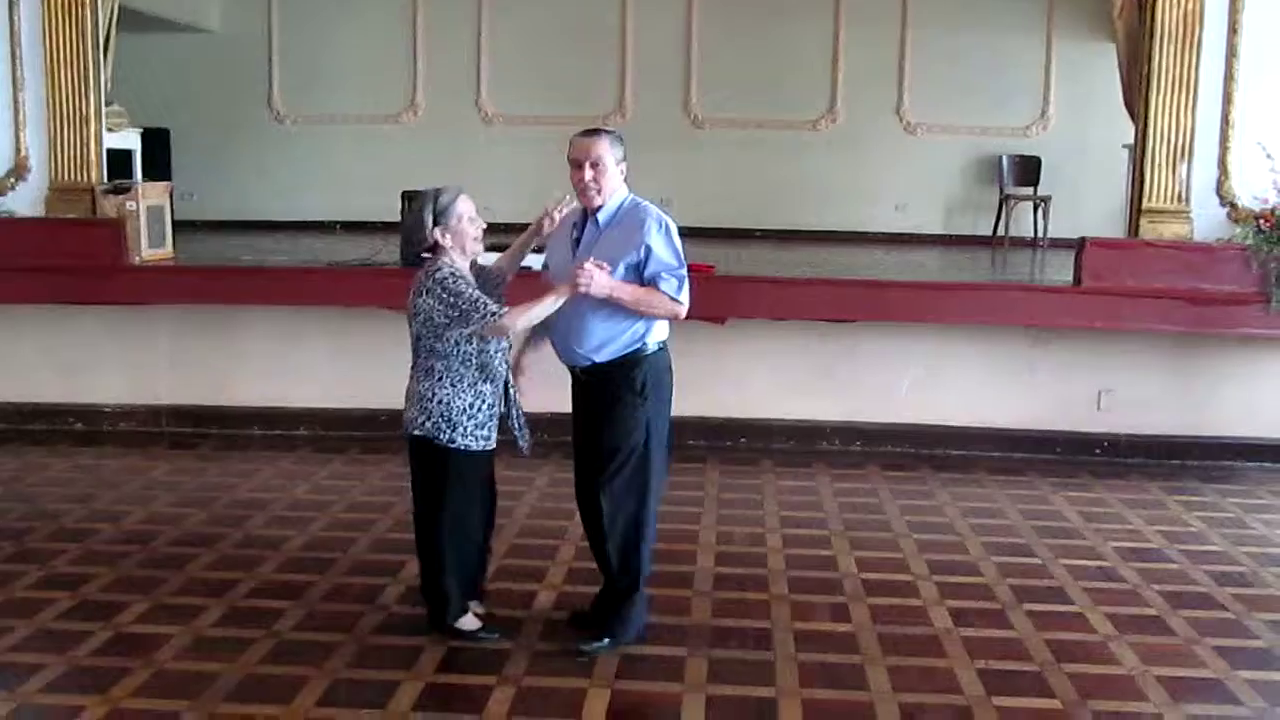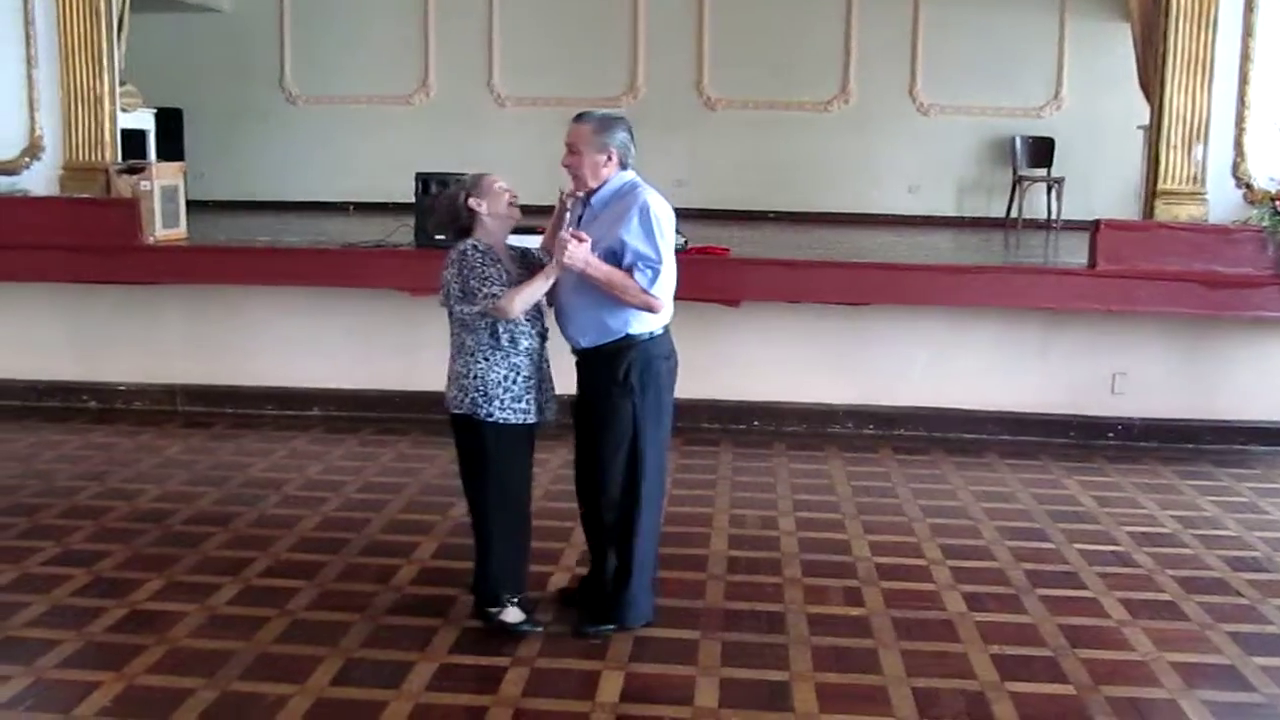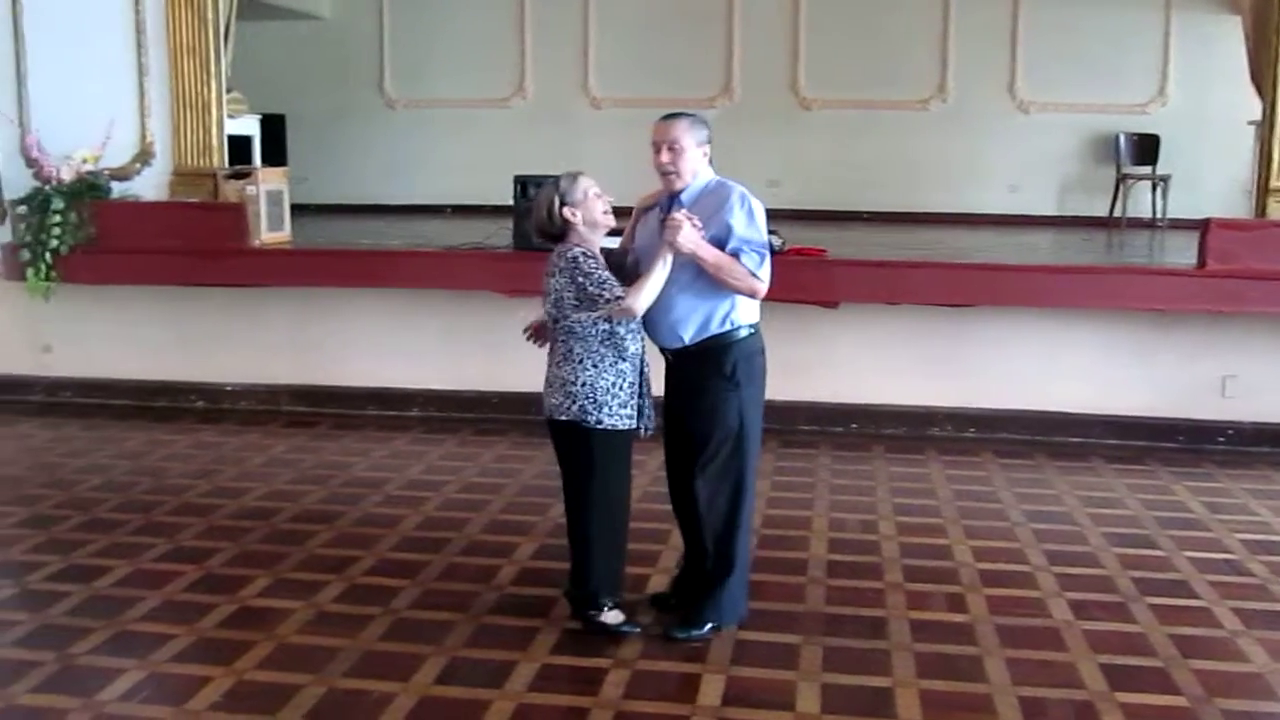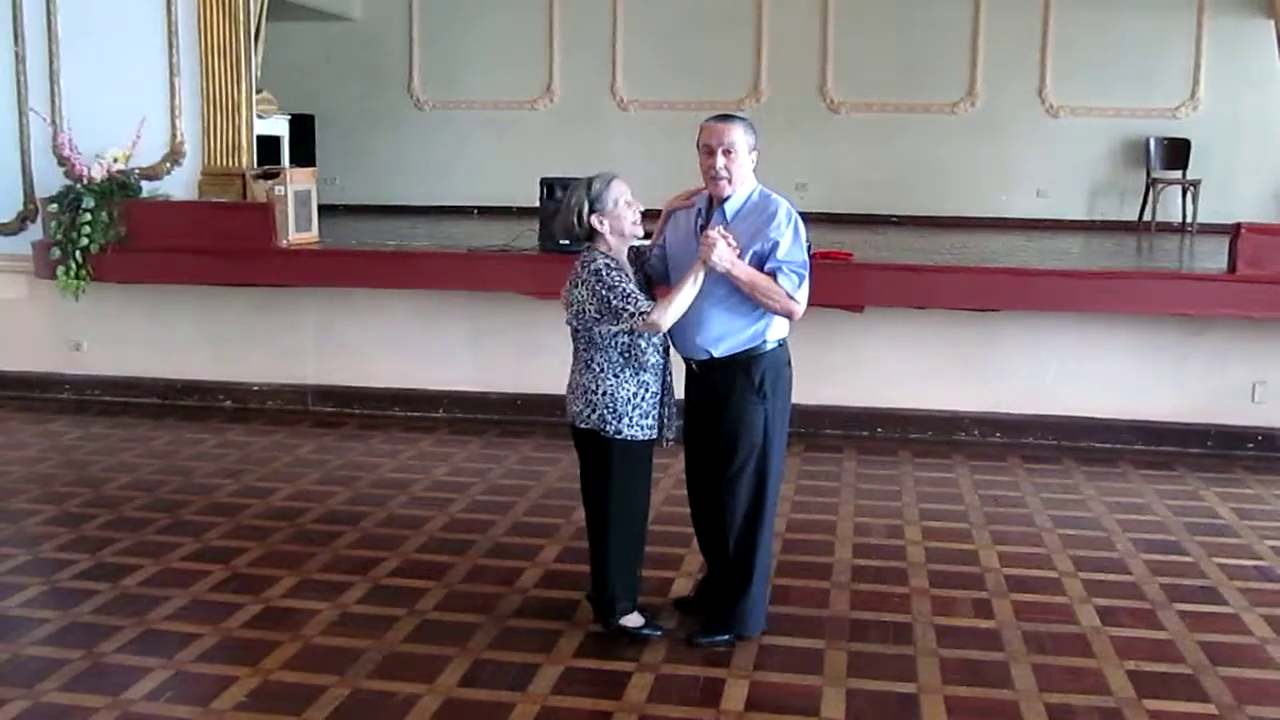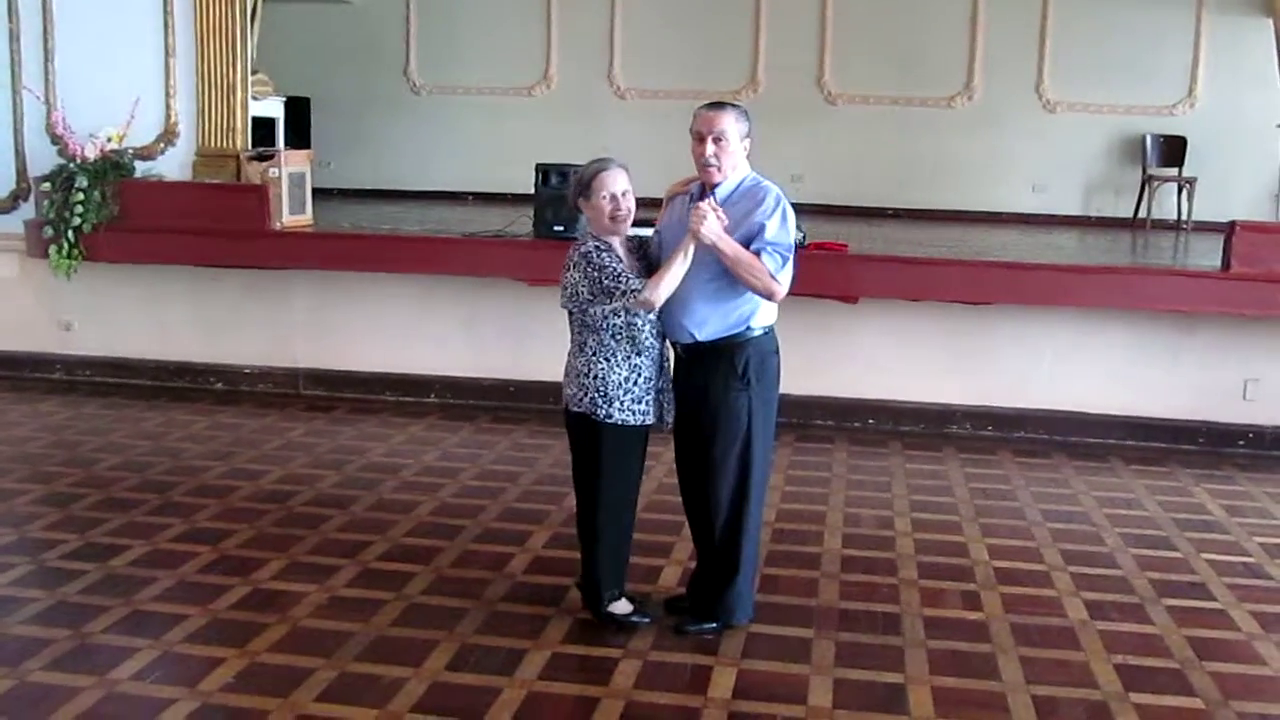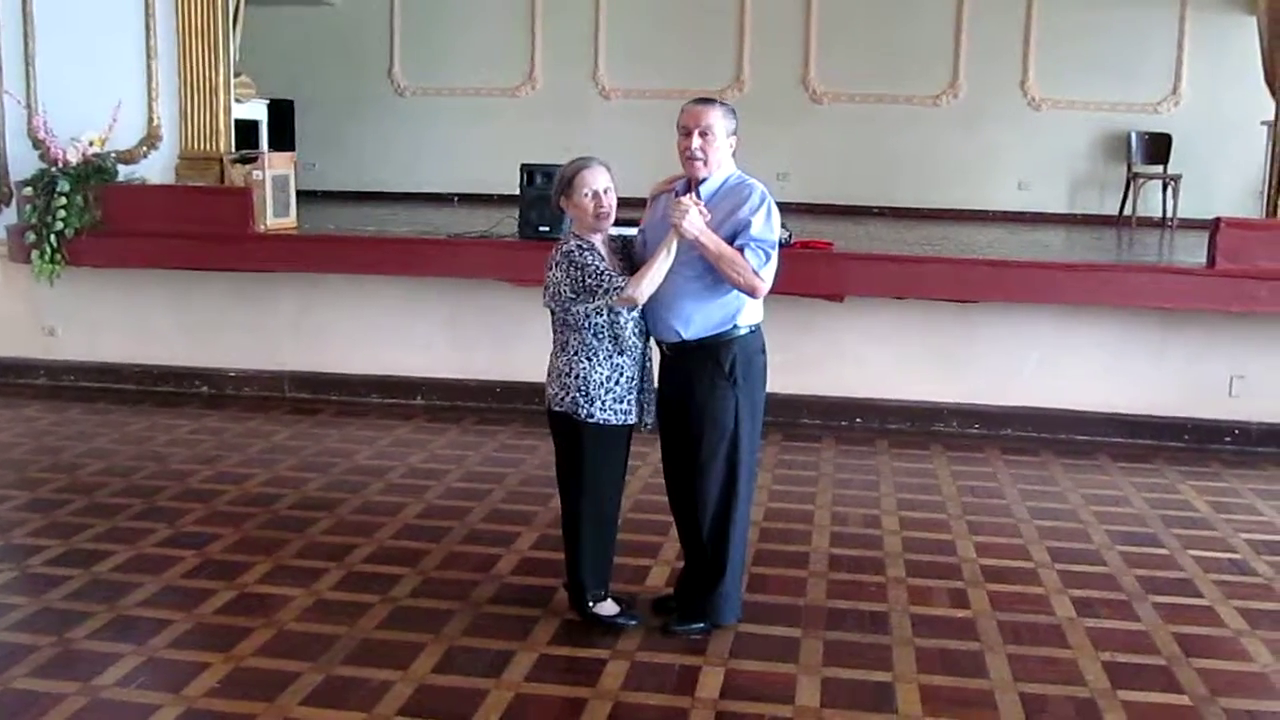
dt=0.7s
person 1, frame 1
left shoulder: (648, 224)
right shoulder: (564, 230)
left elbow: (675, 304)
right elbow: (554, 303)
left wrist: (608, 287)
right wrist: (524, 351)
left hip: (634, 376)
right hip: (586, 377)
left knee: (622, 496)
right knee: (591, 493)
left ankle: (624, 614)
right ankle: (612, 597)
person 1, frame 2
left shoulder: (642, 207)
right shoulder: (589, 206)
left elbow: (653, 298)
left wrist: (586, 263)
left hip: (634, 361)
right hip: (599, 359)
left knee: (629, 483)
right knee: (594, 477)
left ankle: (628, 602)
right ankle: (600, 582)
person 1, frame 3
left shoulder: (733, 202)
right shoulder: (652, 215)
left elbow: (755, 283)
right elbow: (624, 282)
left wrist: (695, 247)
left hip: (727, 358)
right hip: (682, 360)
left knee: (721, 480)
right knee: (684, 478)
left ankle: (720, 602)
right ankle: (694, 582)
person 1, frame 4
left shoulder: (776, 216)
right shoulder: (683, 216)
left elbow: (793, 304)
right elbow: (650, 278)
left wrist: (729, 264)
left hip: (752, 373)
right hip: (701, 372)
left knee: (746, 493)
right knee: (703, 485)
left ankle: (739, 612)
right ankle: (717, 586)
person 1, frame 5
left shoulder: (766, 201)
right shoulder: (680, 202)
left elbow: (774, 286)
left wrist: (716, 237)
left hip: (740, 360)
right hip: (689, 358)
left knee: (732, 482)
right knee: (696, 480)
left ankle: (726, 603)
right ankle: (705, 585)
person 1, frame 6
left shoulder: (751, 199)
right shoulder: (664, 199)
left elbow: (756, 282)
right elbow: (639, 268)
left wrist: (699, 233)
left hip: (726, 358)
right hip: (674, 357)
left knee: (719, 483)
right knee: (683, 480)
left ankle: (715, 602)
right ankle: (693, 584)
person 2, frame 1
left shoulder: (462, 274)
right shoulder: (441, 283)
left elbow: (497, 275)
right elbow: (507, 323)
left wrist: (534, 234)
right wrist: (568, 289)
left hip: (468, 420)
right hip: (447, 422)
left knee: (479, 509)
right knee: (451, 515)
left ankle: (465, 593)
right ankle: (448, 610)
person 2, frame 2
left shoulder: (516, 256)
right shoulder: (467, 256)
left elbow: (543, 264)
right elbow: (509, 307)
right wrist: (561, 265)
left hip: (518, 398)
right hip: (485, 402)
left knee: (513, 498)
right knee: (497, 500)
left ankle: (504, 588)
right ankle: (493, 599)
person 2, frame 3
left shoulder: (592, 259)
right shoulder: (572, 262)
right elbow: (632, 305)
left wrist: (640, 217)
right wrist: (669, 248)
left hip: (609, 403)
right hip: (587, 406)
left knee: (606, 501)
right knee: (596, 502)
left ankle: (592, 588)
right ankle: (593, 601)
person 2, frame 4
left shoulder: (626, 260)
right shoulder: (596, 272)
left elbow: (655, 259)
right elbow: (656, 320)
left wrist: (668, 216)
right wrist: (703, 265)
left hip: (631, 411)
right hip: (609, 414)
left knee: (627, 508)
right knee: (614, 509)
left ankle: (614, 595)
right ankle: (614, 606)
person 2, frame 5
left shoulder: (635, 247)
right shoulder: (588, 256)
left elbow: (663, 254)
right elbow: (649, 297)
right wrist: (693, 237)
left hip: (631, 396)
right hip: (601, 399)
left knee: (621, 495)
right knee: (605, 496)
left ankle: (602, 581)
right ankle: (602, 593)
person 2, frame 6
left shoulder: (618, 247)
right shoulder: (570, 256)
right elbow: (633, 294)
right wrist: (675, 233)
left hip: (615, 395)
right hip: (584, 398)
left knee: (605, 496)
right knee: (587, 496)
left ankle: (593, 583)
right ankle: (587, 594)
